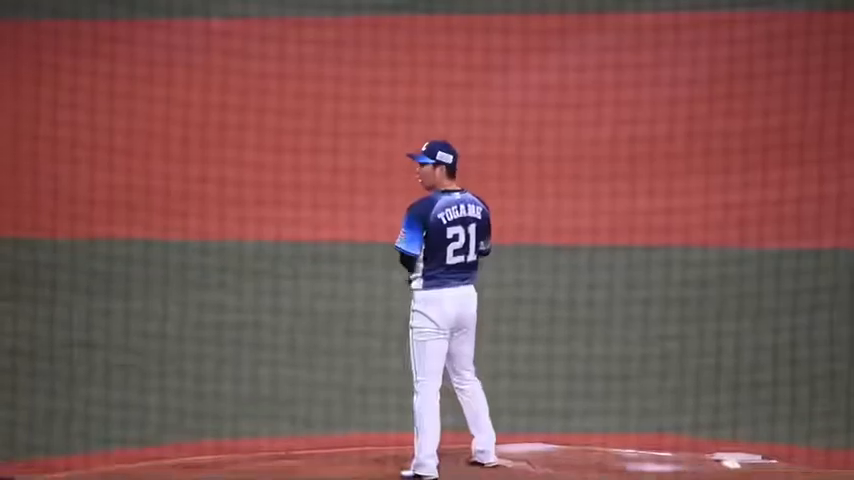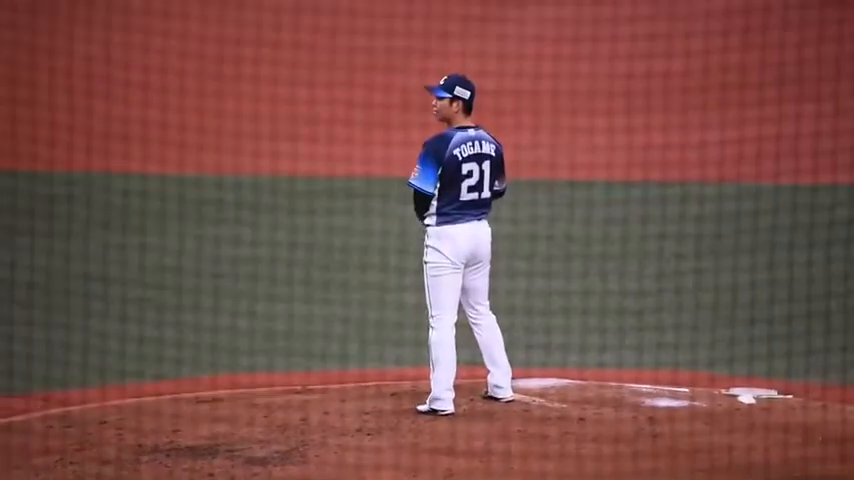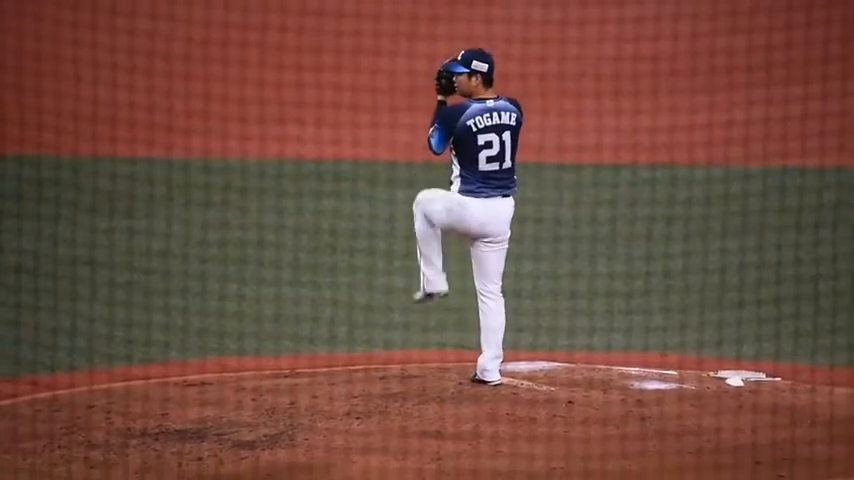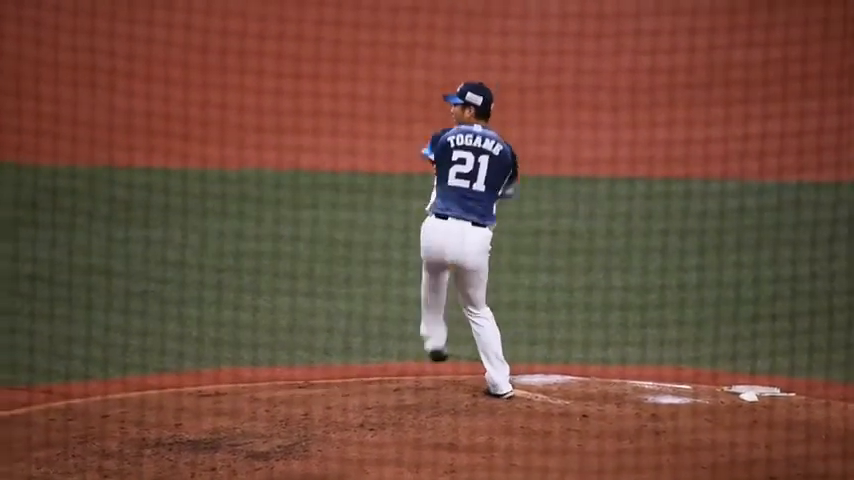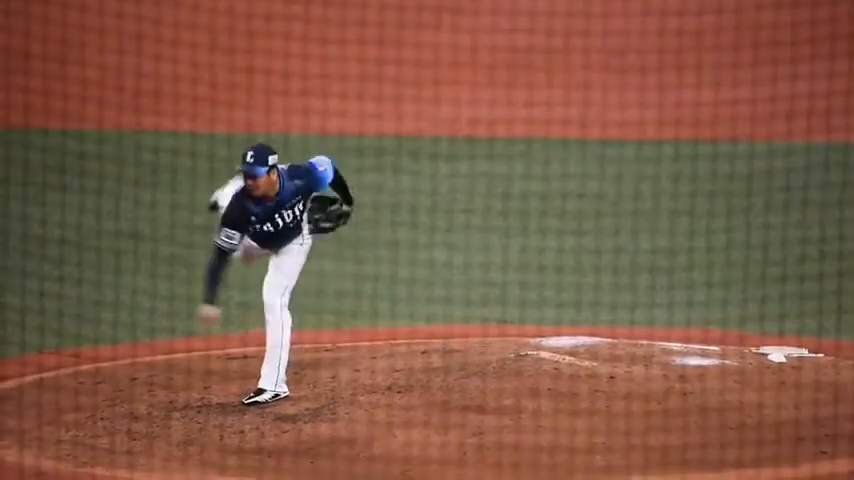
dt=1s
person 1, frame 1
left shoulder: (423, 208)
right shoulder: (479, 207)
left elbow: (407, 257)
left wrist: (424, 263)
left hip: (433, 300)
right hip: (466, 297)
left knee: (427, 384)
right knee: (466, 377)
right ankle: (486, 451)
person 1, frame 2
left shoulder: (439, 145)
right shoulder: (492, 143)
left elbow: (421, 196)
right elbow: (499, 190)
left wrist: (428, 215)
left hip: (446, 237)
right hip: (480, 233)
left knee: (442, 320)
right knee: (481, 312)
left ankle: (442, 399)
right ankle: (501, 386)
person 1, frame 3
left shoulder: (456, 113)
right shoulder: (514, 110)
left elbow: (435, 146)
left wrist: (441, 99)
right wrist: (453, 100)
left hip: (465, 207)
right hip: (502, 210)
left knee: (424, 201)
right knee: (491, 292)
left ankle: (434, 281)
right ankle: (490, 369)
person 1, frame 4
left shoulder: (444, 138)
right shoulder: (505, 151)
right elbow: (506, 192)
left hip: (439, 233)
right hip: (475, 240)
left knee: (433, 286)
right knee: (477, 311)
left ankle: (435, 341)
right ankle: (500, 383)
person 1, frame 5
left shoulder: (299, 177)
right shoulder: (238, 205)
left elbow: (327, 165)
right elbow: (222, 252)
left wrist: (346, 203)
right wrist: (209, 300)
left hip: (293, 243)
right hip: (257, 240)
left knee: (274, 302)
left ankle: (273, 385)
